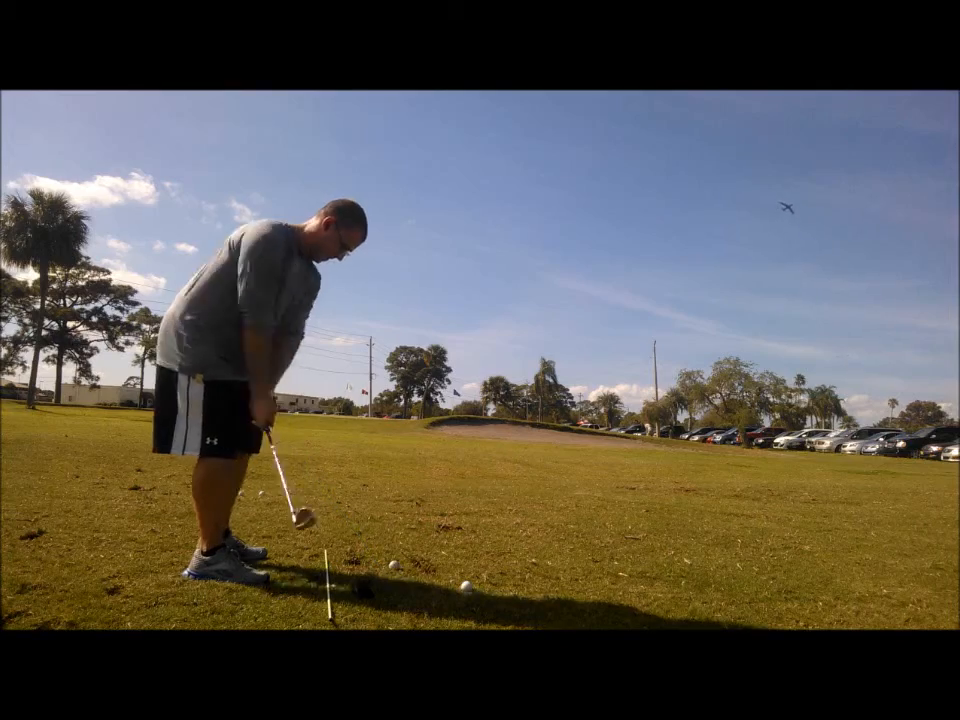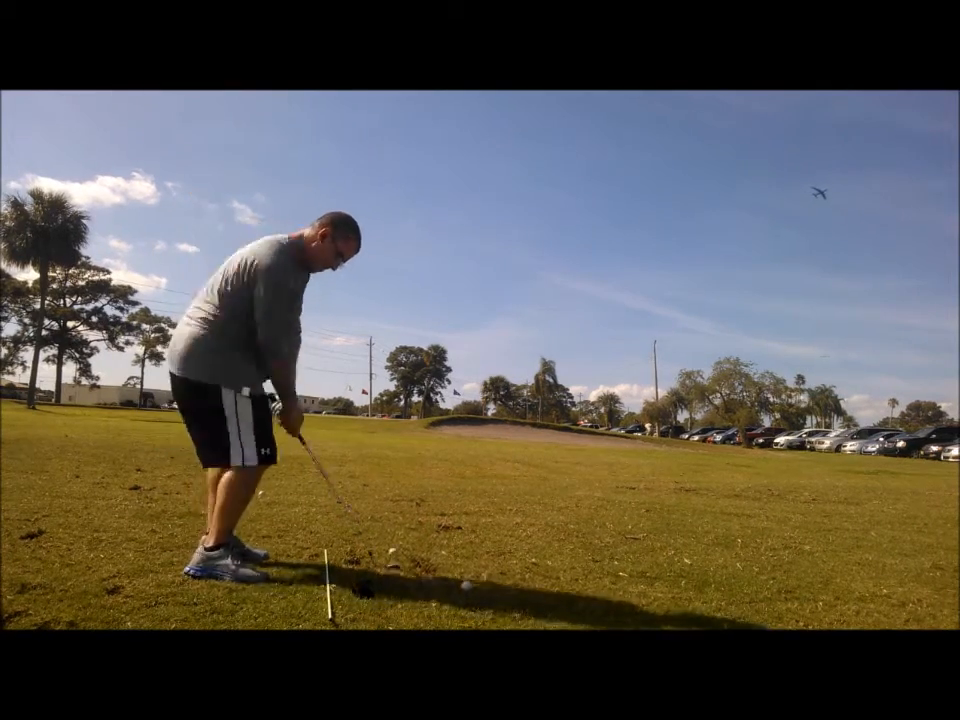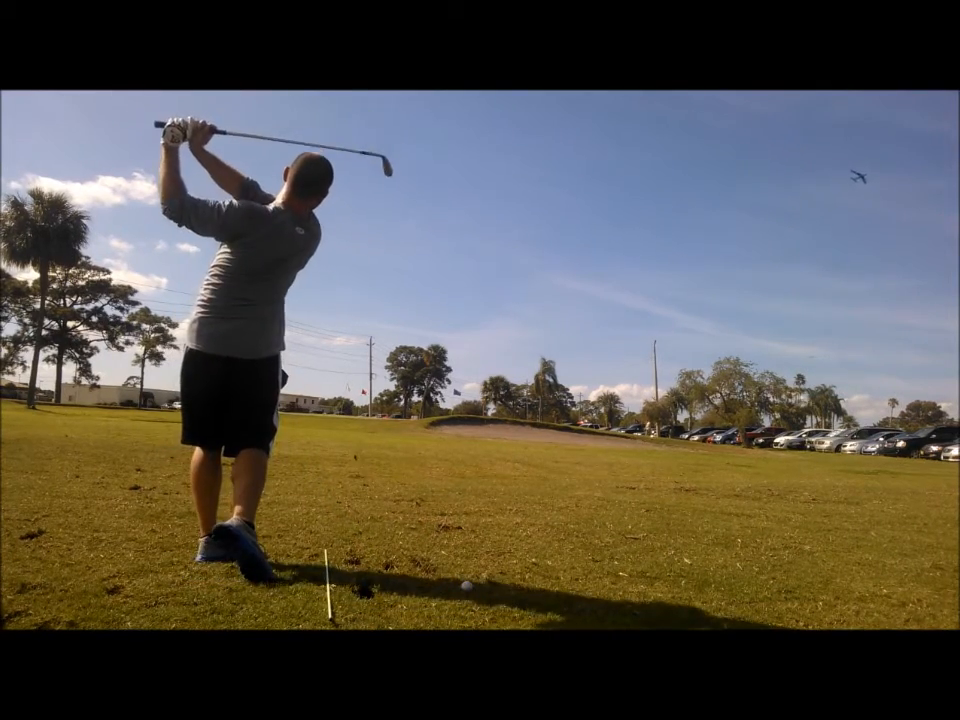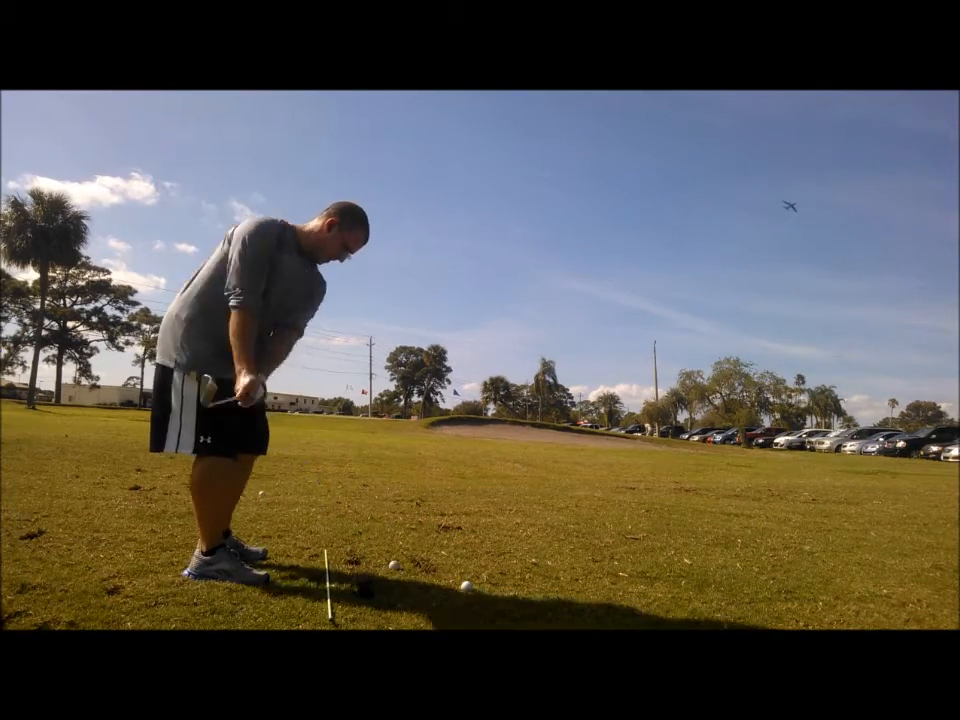
dt=1s
person 1, frame 1
left shoulder: (310, 280)
right shoulder: (269, 239)
left elbow: (290, 335)
right elbow: (253, 319)
left wrist: (267, 390)
right wrist: (259, 394)
left hip: (234, 362)
right hip: (193, 351)
left knee: (240, 448)
right knee: (215, 450)
left ankle: (220, 537)
right ankle: (208, 555)
person 1, frame 2
left shoulder: (279, 248)
right shoulder: (280, 267)
left elbow: (285, 340)
right elbow: (275, 346)
left wrist: (286, 400)
right wrist: (289, 400)
left hip: (193, 361)
right hip: (217, 367)
left knee: (226, 454)
right knee: (250, 457)
left ankle: (219, 538)
right ankle: (212, 552)
person 1, frame 3
left shoulder: (251, 220)
right shoulder: (309, 233)
left elbow: (175, 206)
right elbow: (247, 188)
left wrist: (172, 146)
right wrist: (199, 149)
left hip: (206, 344)
right hip: (257, 352)
left knee: (206, 444)
right knee: (252, 444)
left ankle: (210, 538)
right ankle: (241, 523)
person 1, frame 4
left shoulder: (313, 285)
right shoulder: (264, 232)
left elbow: (288, 334)
right elbow: (241, 301)
left wrist: (256, 375)
right wrist: (244, 370)
left hip: (238, 365)
right hip: (192, 351)
left knee: (245, 449)
right knee: (214, 450)
left ankle: (220, 537)
right ankle: (209, 554)
